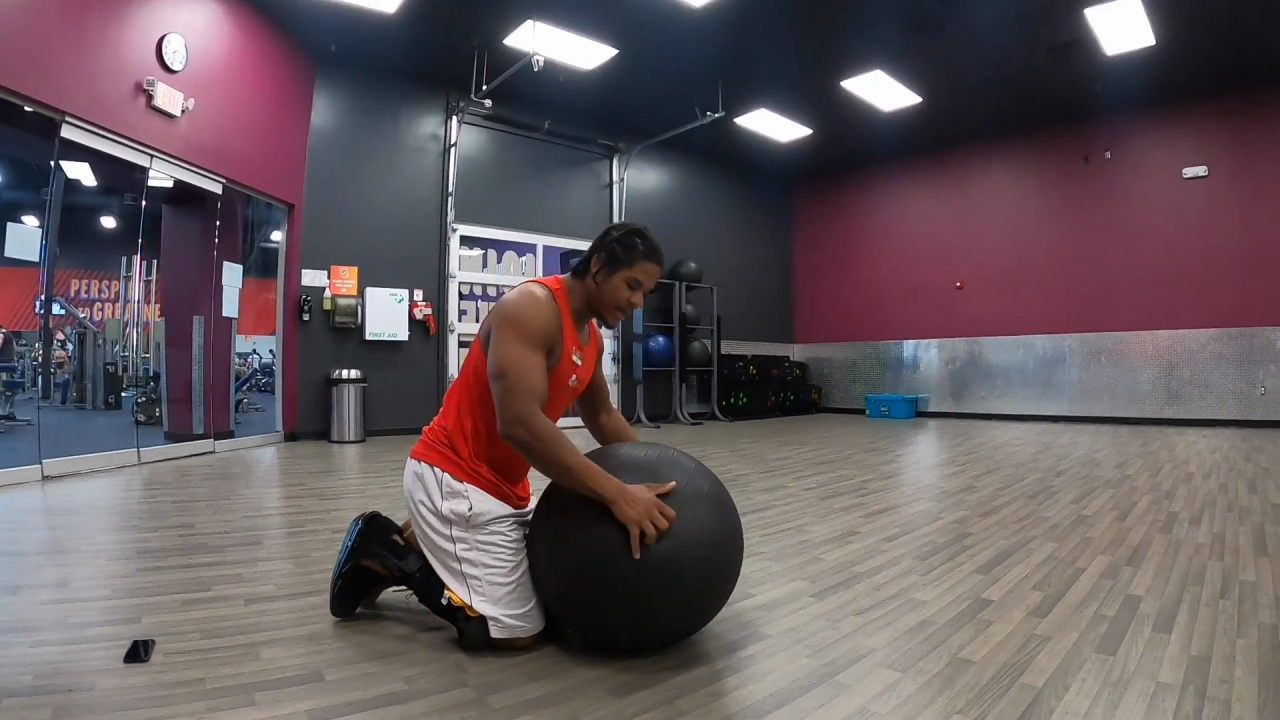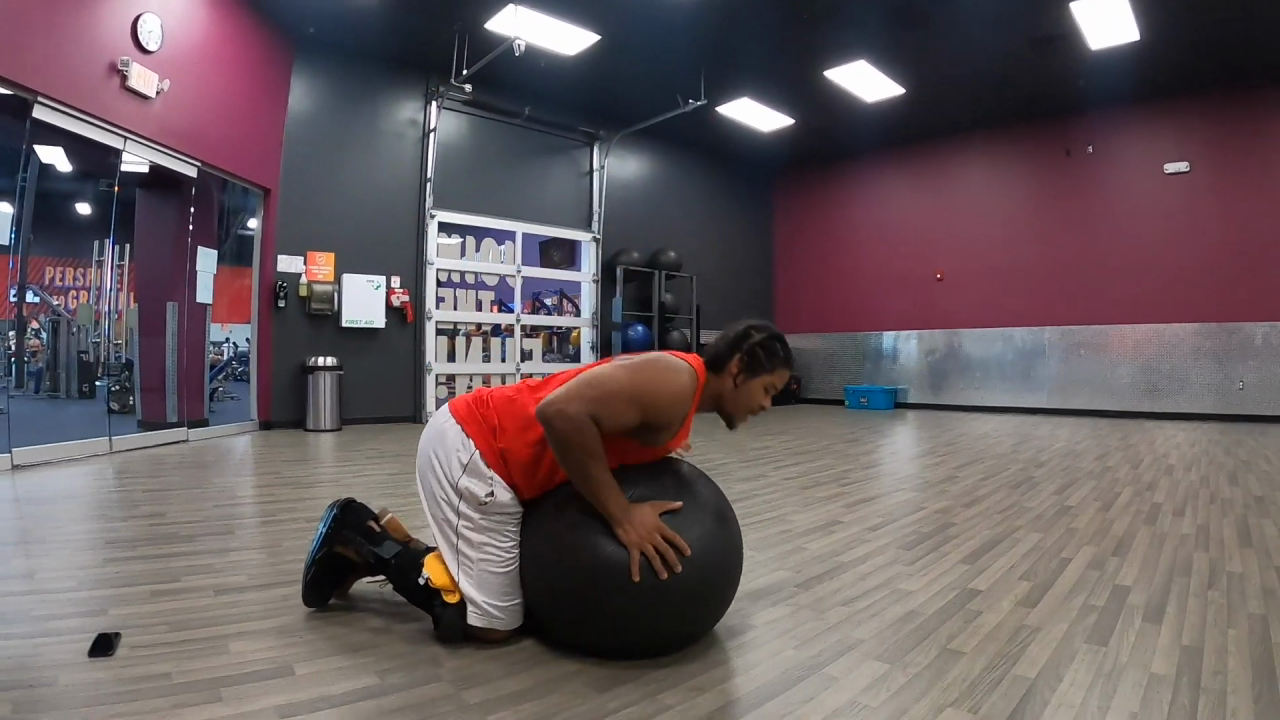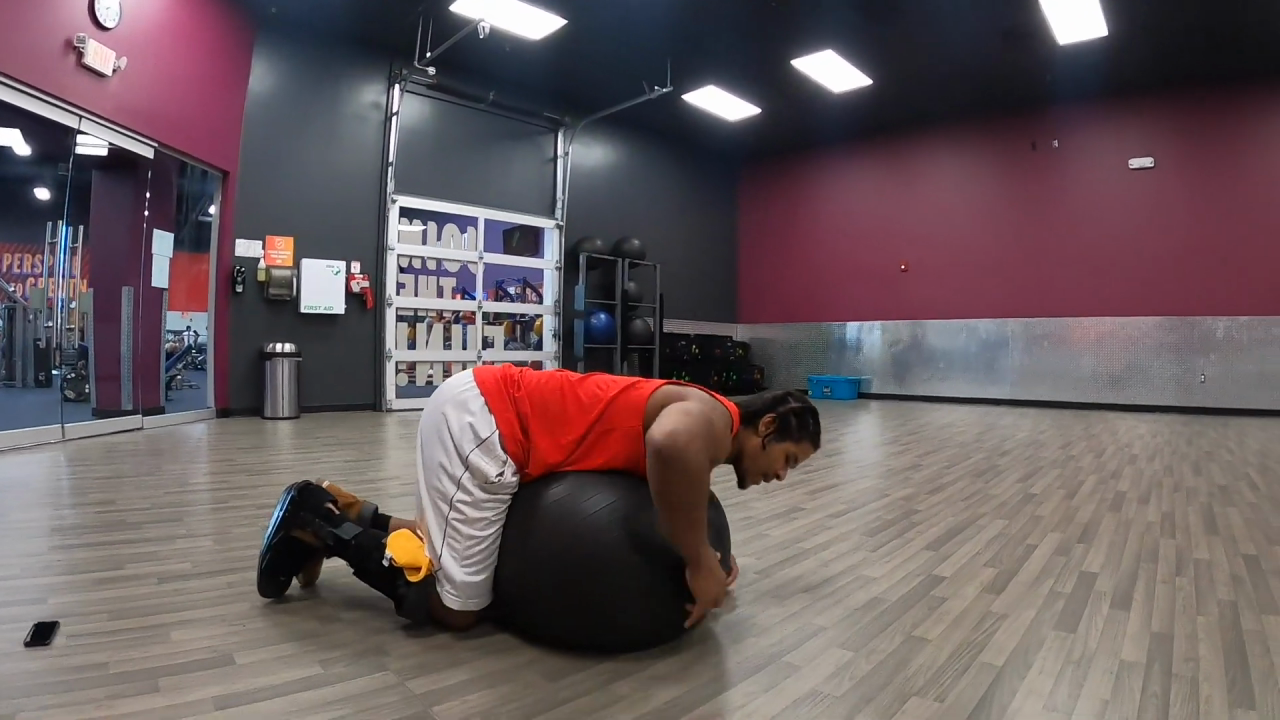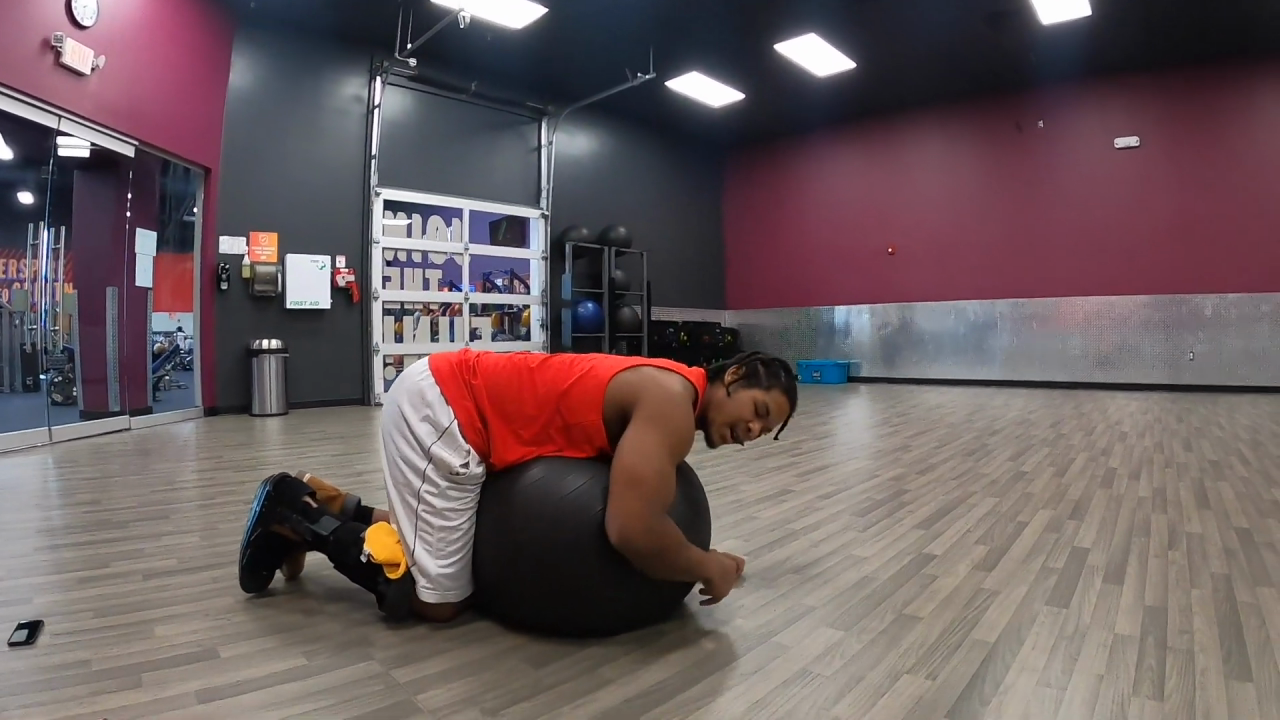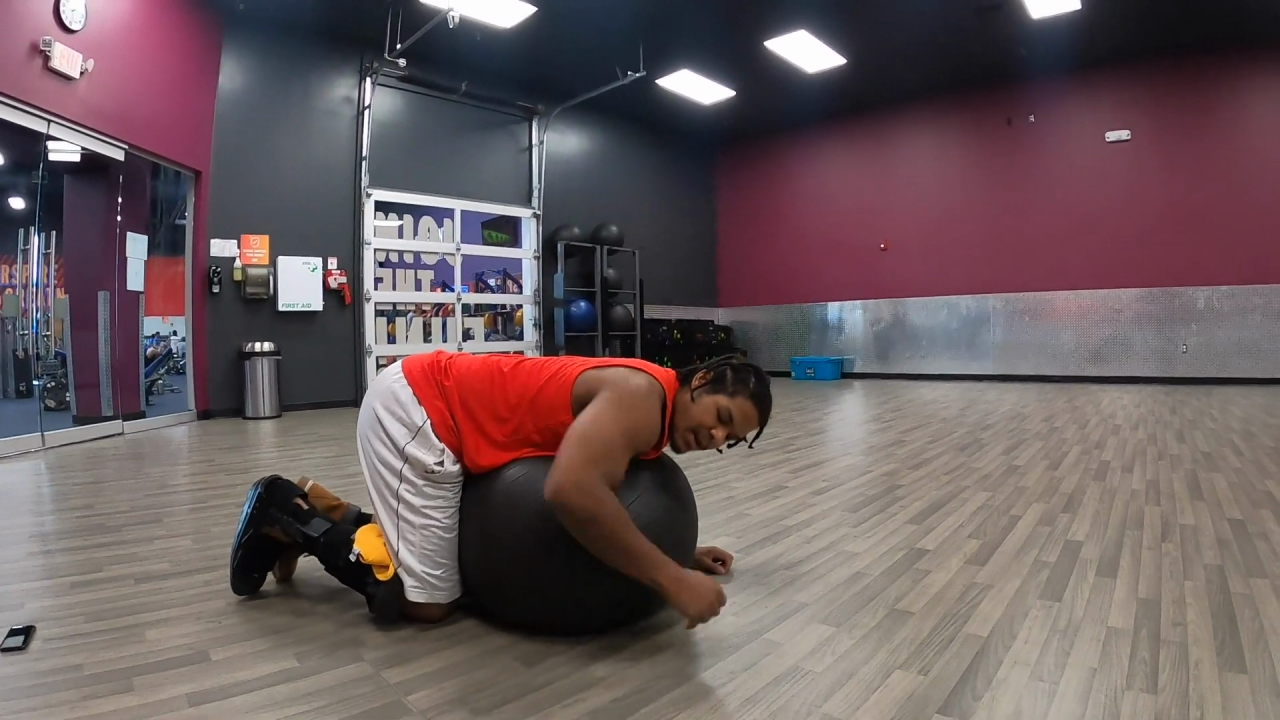
dt=0.5s
person 1, frame 1
left shoulder: (592, 335)
right shoulder: (533, 307)
left elbow: (602, 416)
right elbow: (519, 423)
right wrist: (616, 493)
left hip: (501, 484)
right hip: (455, 478)
right knee: (516, 630)
left ankle: (420, 546)
right ankle: (389, 554)
person 1, frame 2
left shoulder: (686, 390)
right shoulder: (676, 383)
right elbow: (560, 412)
right wrist: (621, 515)
left hip: (477, 441)
right hip: (469, 447)
right knee: (493, 623)
left ankle: (388, 538)
right ankle: (361, 541)
person 1, frame 3
left shoulder: (702, 434)
right shoulder: (714, 424)
right elbow: (672, 442)
left wrist: (696, 552)
right wrist: (698, 562)
left hip: (482, 407)
right hip: (480, 417)
right knee: (455, 606)
left ankle: (345, 513)
right ankle: (320, 522)
person 1, frame 4
left shoulder: (663, 396)
right shoulder: (673, 401)
left elbow: (632, 508)
right elbow: (631, 530)
left wrist: (698, 554)
right wrist: (707, 570)
left hip: (446, 396)
right hip: (439, 407)
right knee: (437, 599)
left ankle: (330, 505)
right ankle: (295, 514)
person 1, frame 5
left shoulder: (646, 411)
right shoulder: (640, 398)
left elbow: (614, 503)
right elbow: (570, 494)
left wrist: (679, 555)
right wrist: (672, 580)
left hip: (427, 402)
right hip: (413, 407)
left knee: (464, 559)
right knee: (427, 600)
left ankle: (325, 510)
right ankle: (287, 515)
